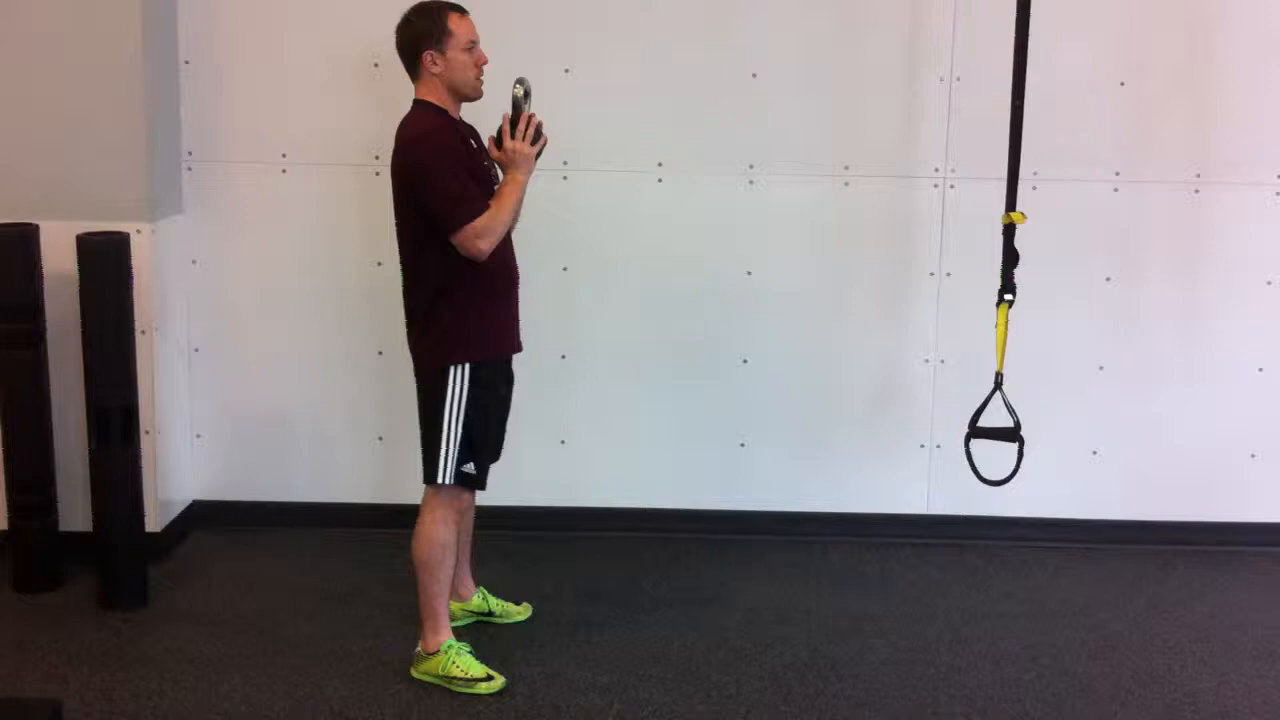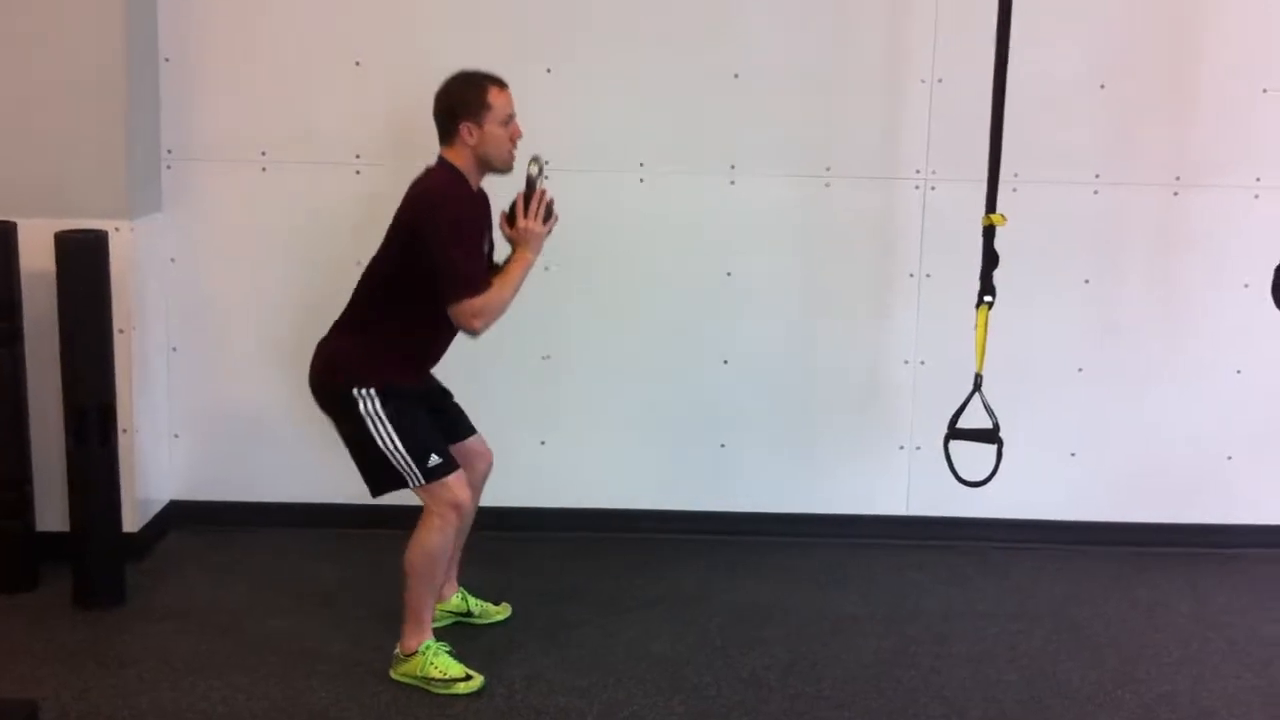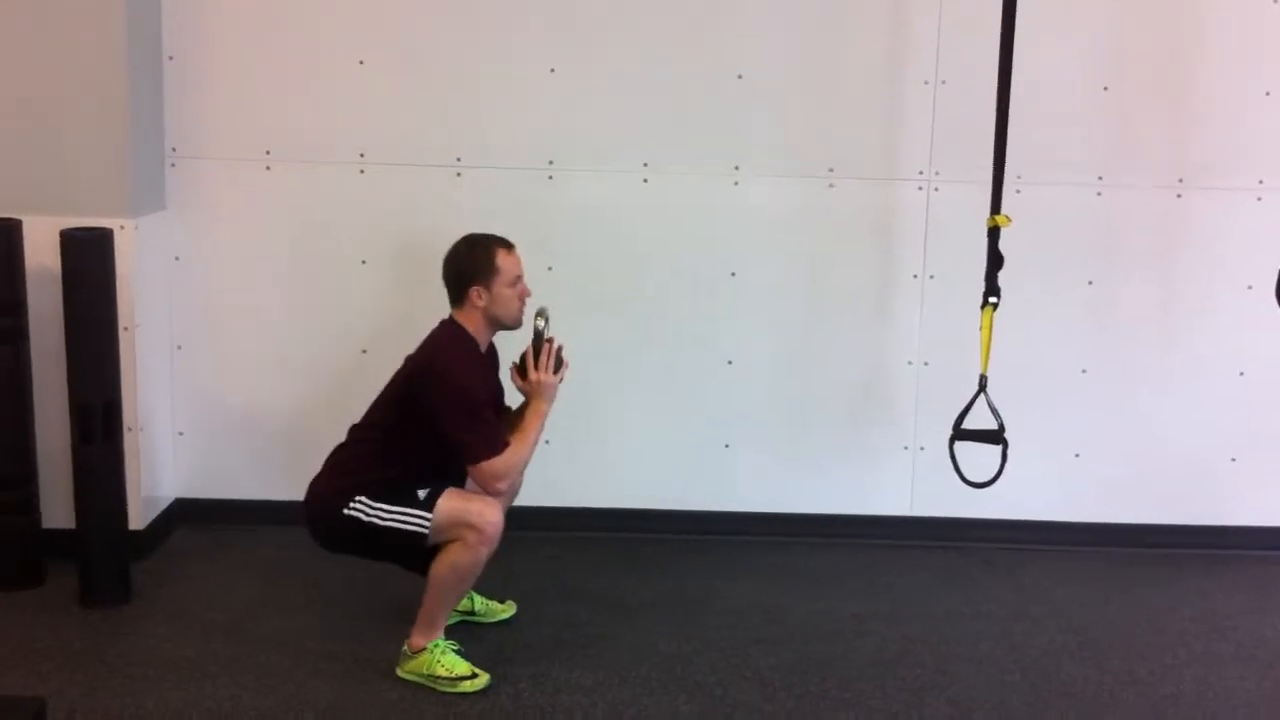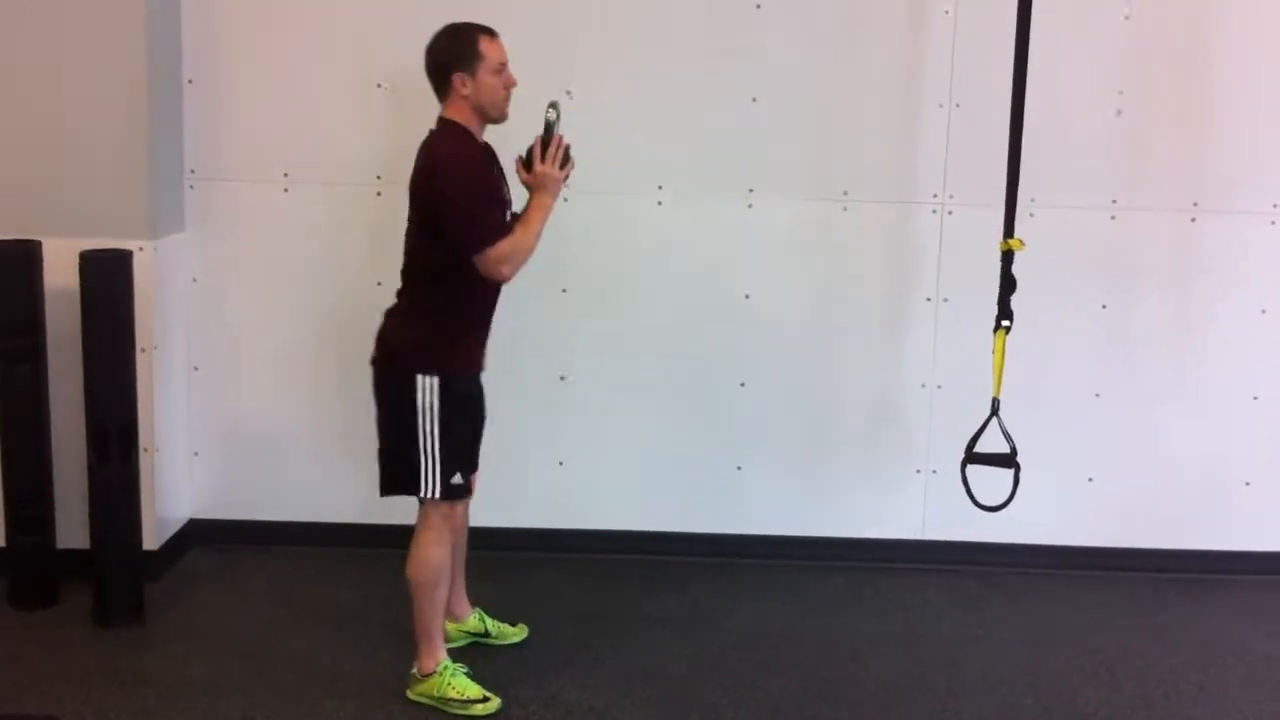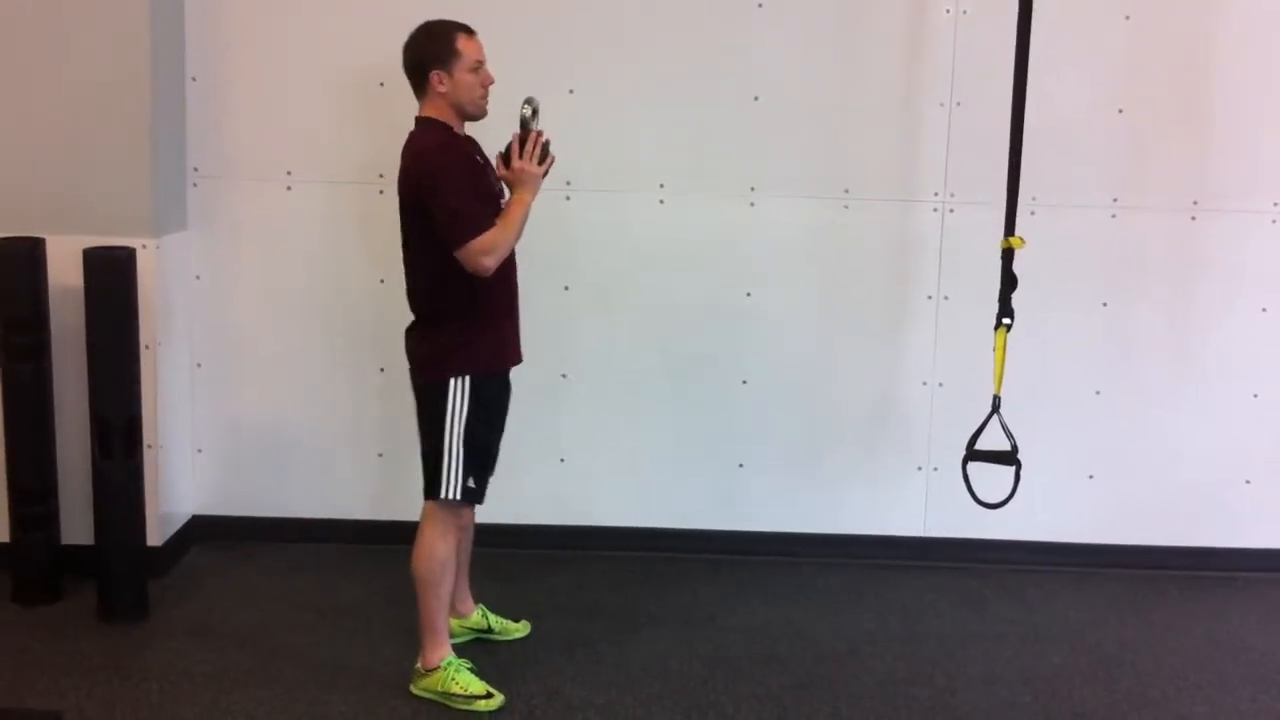
dt=1s
person 1, frame 1
left shoulder: (450, 131)
right shoulder: (427, 138)
right elbow: (477, 238)
left wrist: (507, 167)
right wrist: (519, 172)
left hip: (480, 338)
right hip: (456, 345)
left knee: (466, 481)
right knee: (447, 489)
left ankle: (463, 594)
right ankle: (435, 647)
person 1, frame 2
left shoulder: (466, 195)
right shoulder: (442, 200)
left elbow: (480, 292)
right elbow: (475, 317)
left wrist: (519, 248)
right wrist: (528, 251)
left hip: (398, 368)
right hip: (359, 375)
left knee: (477, 461)
right knee: (451, 495)
left ankle: (445, 594)
right ankle: (414, 649)
person 1, frame 3
left shoulder: (472, 347)
right shoulder: (451, 366)
left elbow: (497, 443)
right elbow: (496, 478)
left wrist: (530, 399)
right wrist: (542, 402)
left hip: (387, 477)
right hip: (345, 503)
left knee: (508, 479)
right knee: (484, 519)
left ankle: (450, 594)
right ankle: (421, 648)
person 1, frame 4
left shoulder: (467, 150)
right shoulder: (454, 157)
left elbow: (491, 246)
right elbow: (501, 261)
left wrist: (532, 190)
right wrist: (545, 195)
left hip: (450, 354)
right hip: (423, 360)
left knee: (458, 495)
right knee: (440, 507)
left ankle: (458, 616)
person 1, frame 5
left shoulder: (455, 147)
right shoulder: (434, 154)
left elbow: (485, 240)
right elbow: (482, 255)
left wrist: (513, 185)
right wrist: (525, 191)
left hip: (478, 354)
right hip: (455, 359)
left knee: (465, 493)
right knee: (448, 503)
left ankle: (461, 611)
right ankle: (433, 662)
